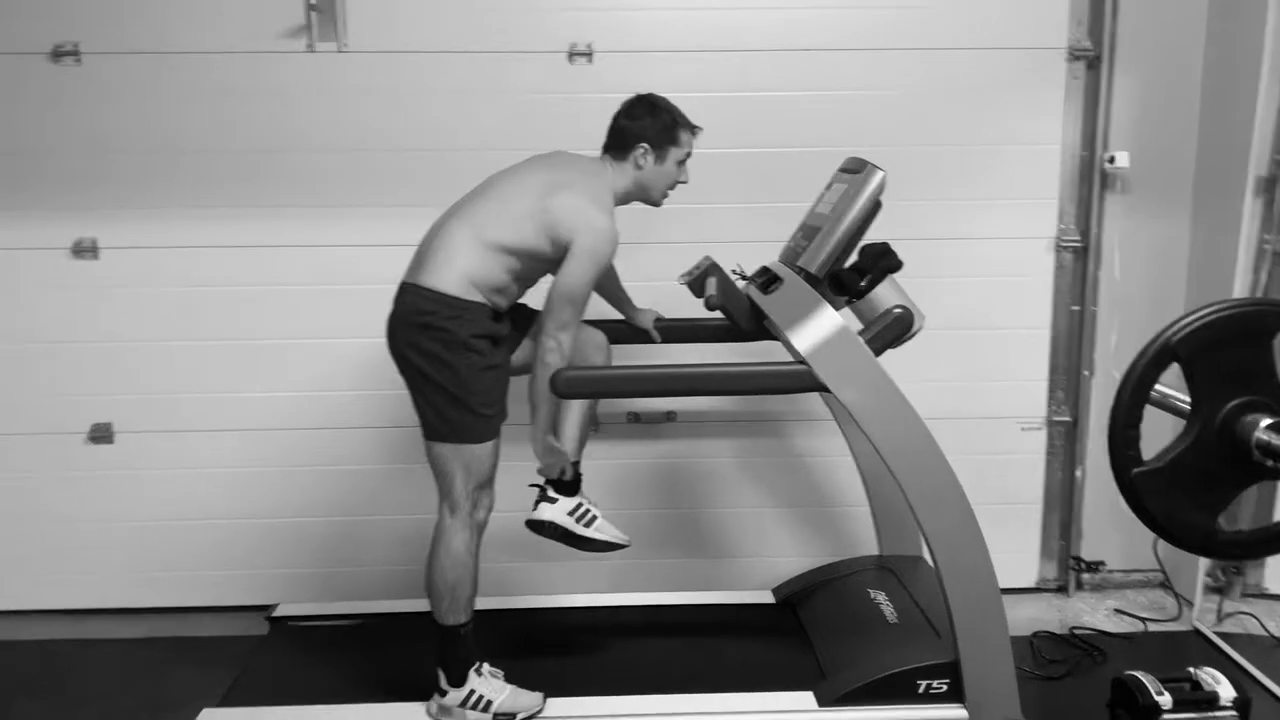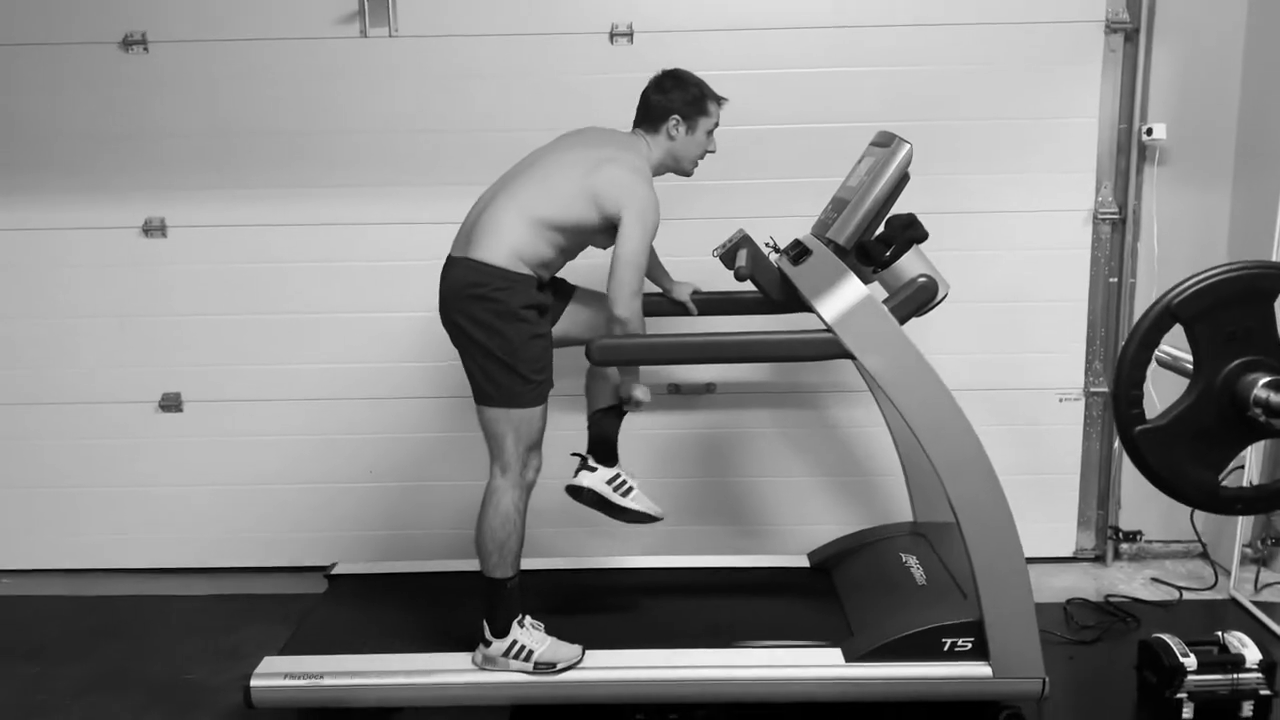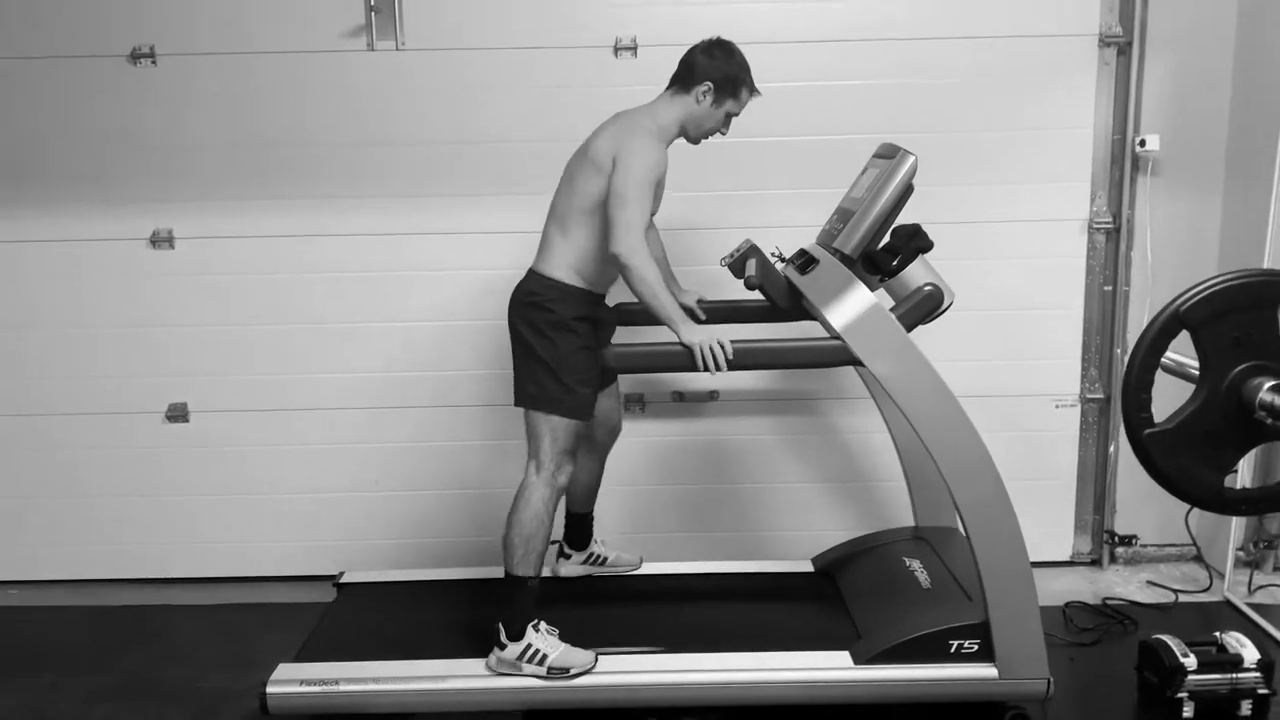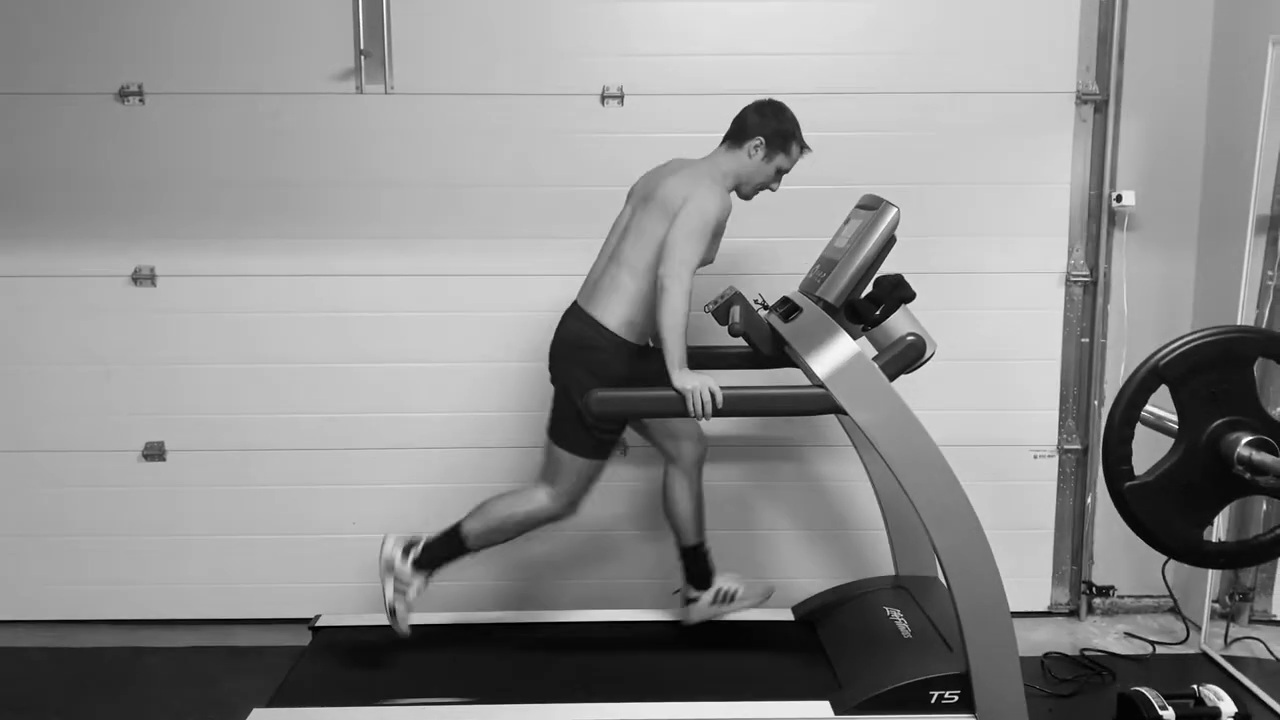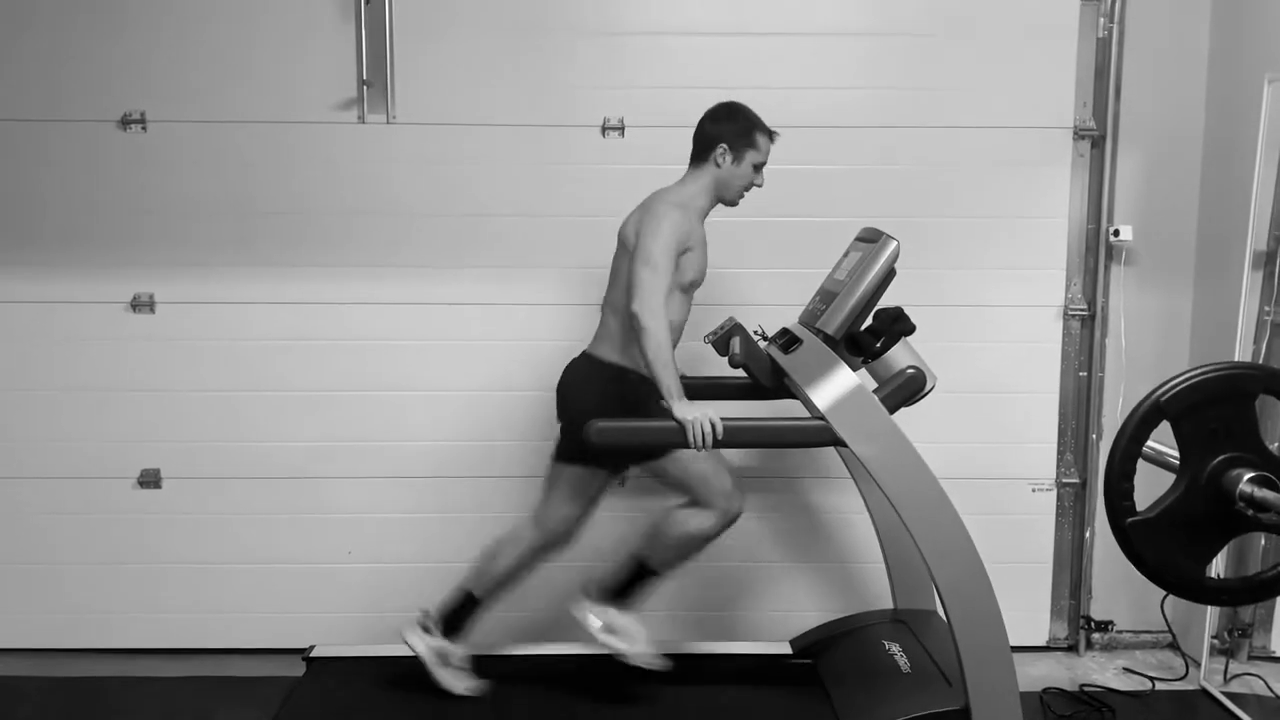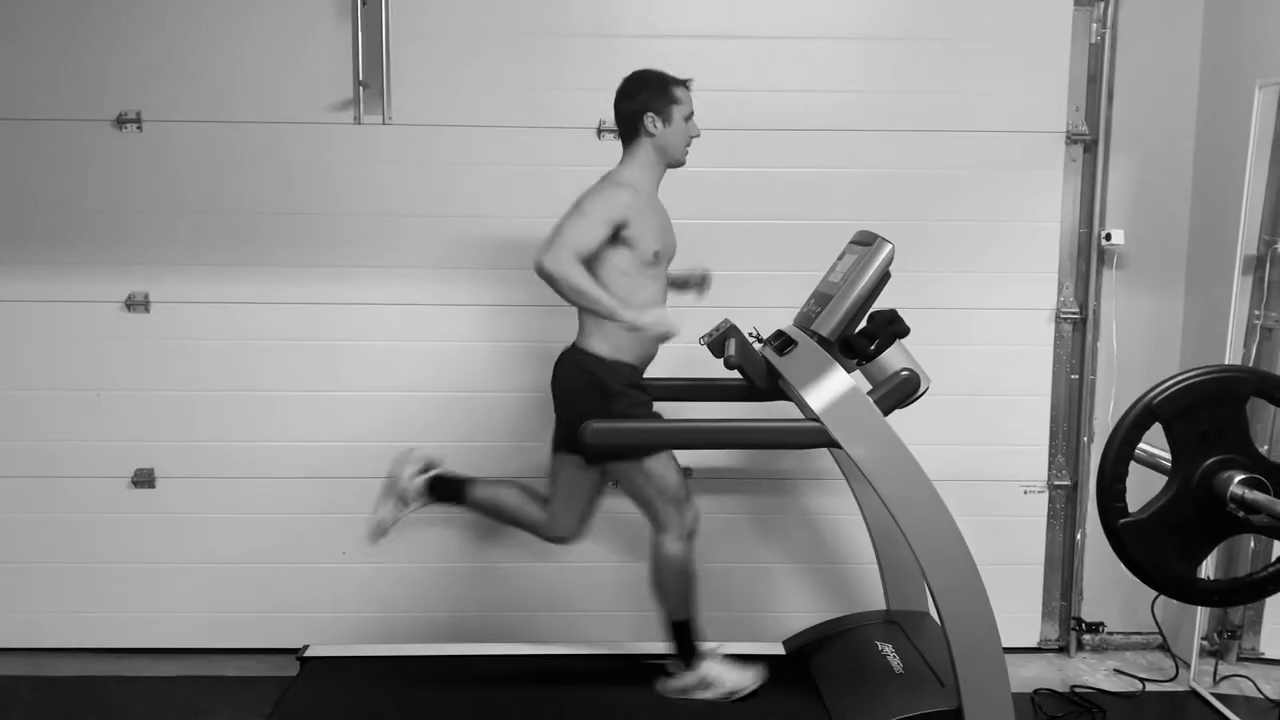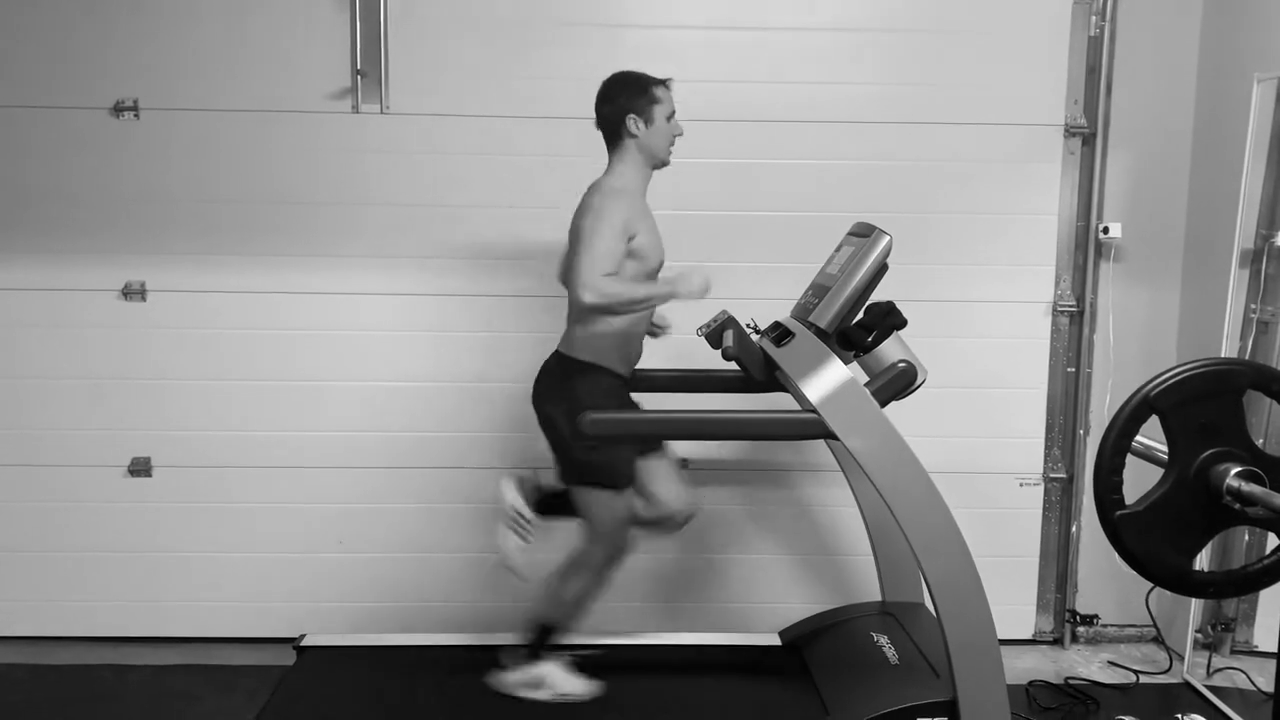
dt=0.7s
person 1, frame 1
left shoulder: (573, 171)
right shoulder: (596, 217)
right elbow: (554, 339)
left wrist: (631, 312)
right wrist: (543, 439)
left hip: (453, 308)
right hip: (442, 322)
left knee: (593, 345)
right knee: (469, 508)
left ankle: (560, 498)
person 1, frame 2
left shoulder: (605, 147)
right shoulder: (637, 189)
right elbow: (622, 305)
left wrist: (669, 285)
right wrist: (632, 379)
left hip: (487, 278)
right hip: (490, 294)
left knee: (620, 322)
right knee: (517, 468)
left ankle: (599, 466)
right ankle: (501, 634)
person 1, frame 3
left shoulder: (638, 134)
right shoulder: (642, 143)
left elbow: (640, 229)
right elbow: (626, 247)
left wrist: (676, 291)
right wrist: (684, 328)
left hip: (576, 305)
right hip: (556, 309)
left knee: (600, 429)
right knee: (551, 468)
left ankle: (577, 548)
right ankle: (516, 638)
person 1, frame 4
left shoulder: (674, 177)
right shoulder: (710, 195)
right elbow: (673, 275)
right wrist: (680, 372)
left hip: (599, 337)
right hip: (605, 352)
left knee: (688, 448)
right knee: (559, 496)
left ankle: (700, 588)
right ankle: (419, 560)
person 1, frame 5
left shoulder: (684, 215)
right shoulder: (670, 215)
right elbow: (645, 309)
left wrist: (669, 395)
right wrist: (678, 403)
left hip: (611, 386)
right hip: (609, 388)
left knee: (550, 525)
right knee: (722, 499)
left ankle: (442, 632)
right ankle: (608, 601)
person 1, frame 6
left shoulder: (639, 198)
right shoulder: (618, 194)
right elbow: (555, 263)
left wrist: (674, 280)
right wrist: (632, 315)
left hip: (606, 383)
right hip: (597, 383)
left knee: (561, 522)
right knee: (678, 518)
left ankle: (431, 484)
right ankle: (687, 663)
person 1, frame 7
left shoulder: (624, 196)
right shoulder: (610, 198)
left elbow: (576, 273)
right elbow: (587, 291)
left wrist: (640, 312)
right wrist: (671, 288)
left hip: (599, 386)
right hip: (578, 389)
left knee: (672, 508)
right knee: (610, 542)
left ankle: (534, 499)
right ankle: (526, 662)
